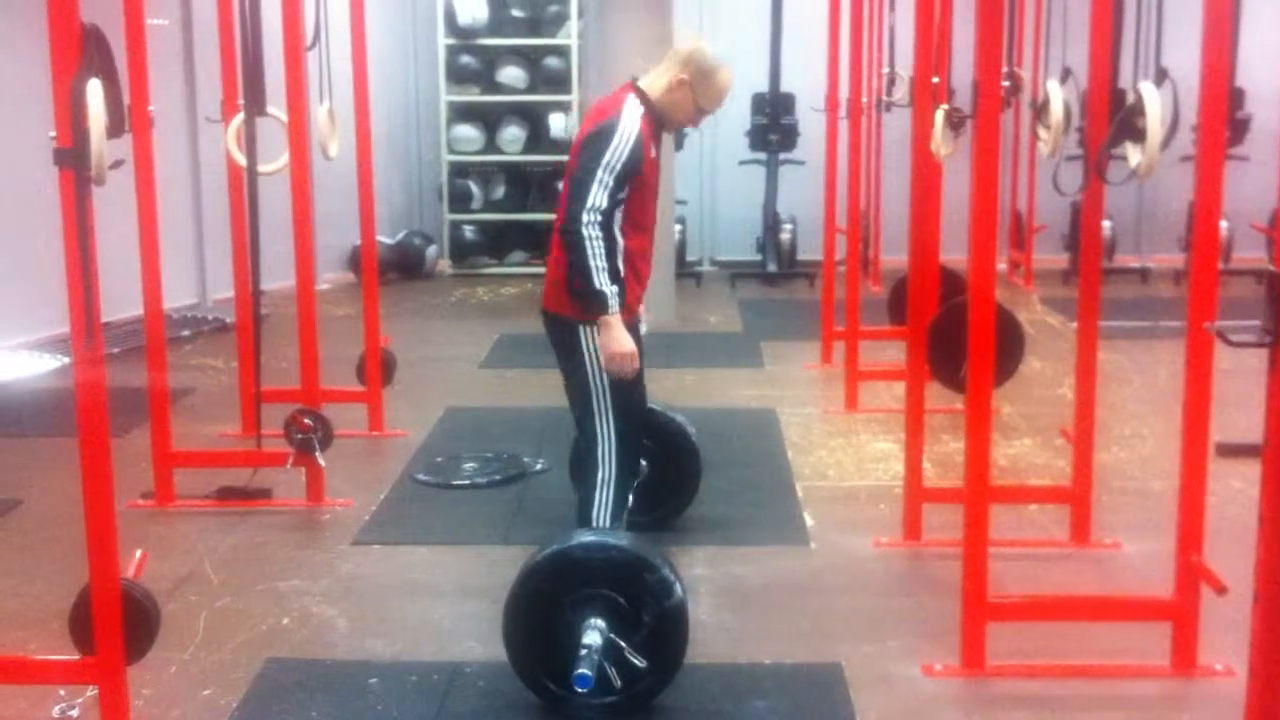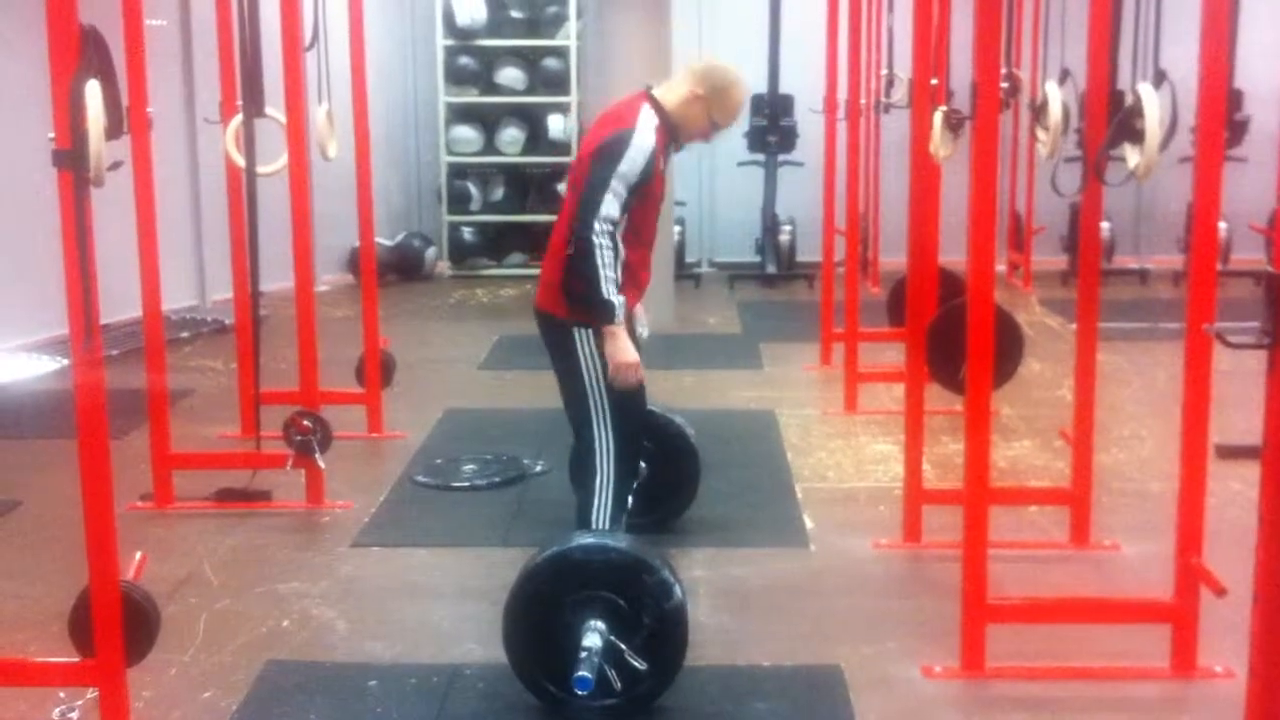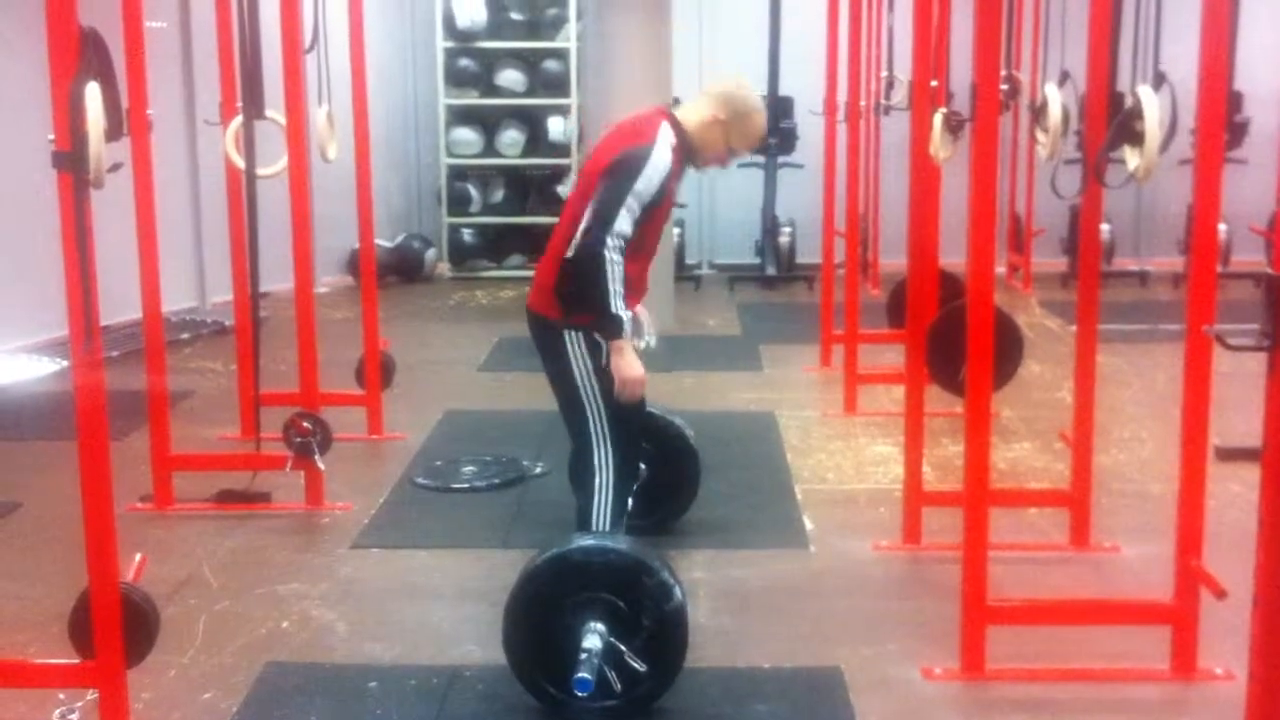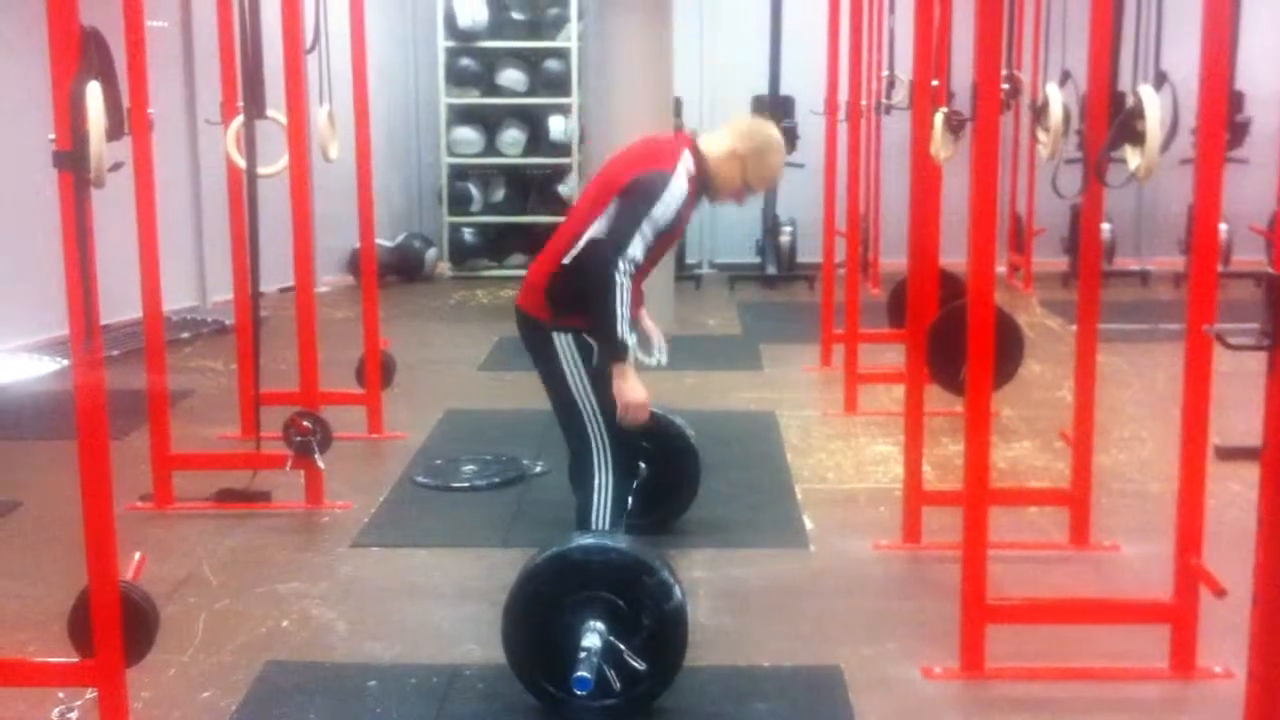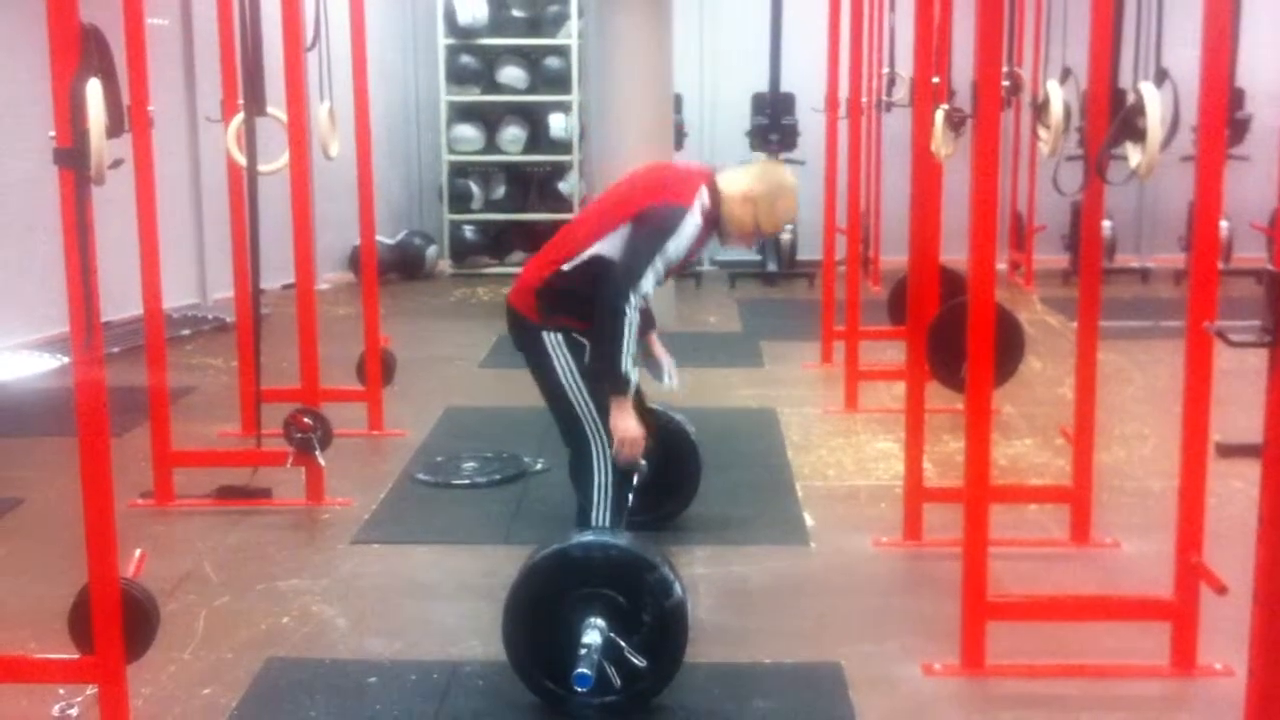
dt=0.1s
person 1, frame 1
left shoulder: (635, 121)
right shoulder: (622, 129)
right elbow: (584, 226)
right wrist: (608, 321)
left hip: (610, 309)
right hip: (587, 314)
left knee: (627, 427)
right knee: (608, 438)
left ankle: (612, 535)
person 1, frame 2
left shoulder: (646, 125)
right shoulder: (637, 137)
right elbow: (592, 232)
left wrist: (626, 297)
right wrist: (613, 331)
left hip: (593, 306)
right hip: (576, 314)
left knee: (626, 428)
right knee: (605, 442)
left ankle: (607, 534)
person 1, frame 3
left shoulder: (656, 141)
right shoulder: (652, 155)
right elbow: (603, 247)
left wrist: (630, 303)
right wrist: (620, 347)
left hip: (589, 310)
right hip: (570, 315)
left knee: (624, 429)
right knee: (604, 444)
left ankle: (609, 537)
person 1, frame 4
left shoulder: (679, 161)
right shoulder: (671, 179)
right elbow: (615, 266)
left wrist: (636, 309)
right wrist: (623, 370)
left hip: (573, 308)
right hip: (556, 317)
left knee: (626, 424)
right knee: (604, 445)
left ankle: (610, 536)
person 1, frame 5
left shoulder: (688, 192)
right shoulder: (685, 212)
right elbow: (622, 296)
left wrist: (649, 335)
right wrist: (620, 404)
left hip: (568, 307)
right hip: (545, 315)
left knee: (628, 441)
right knee: (603, 447)
